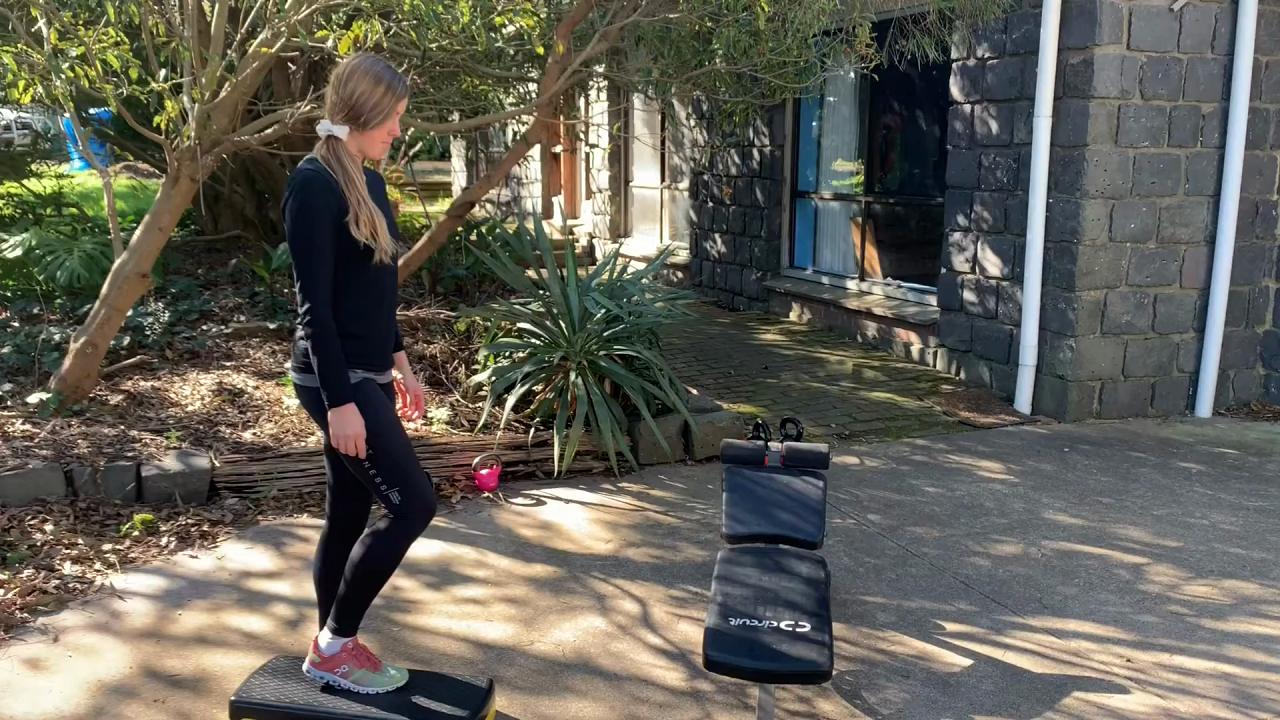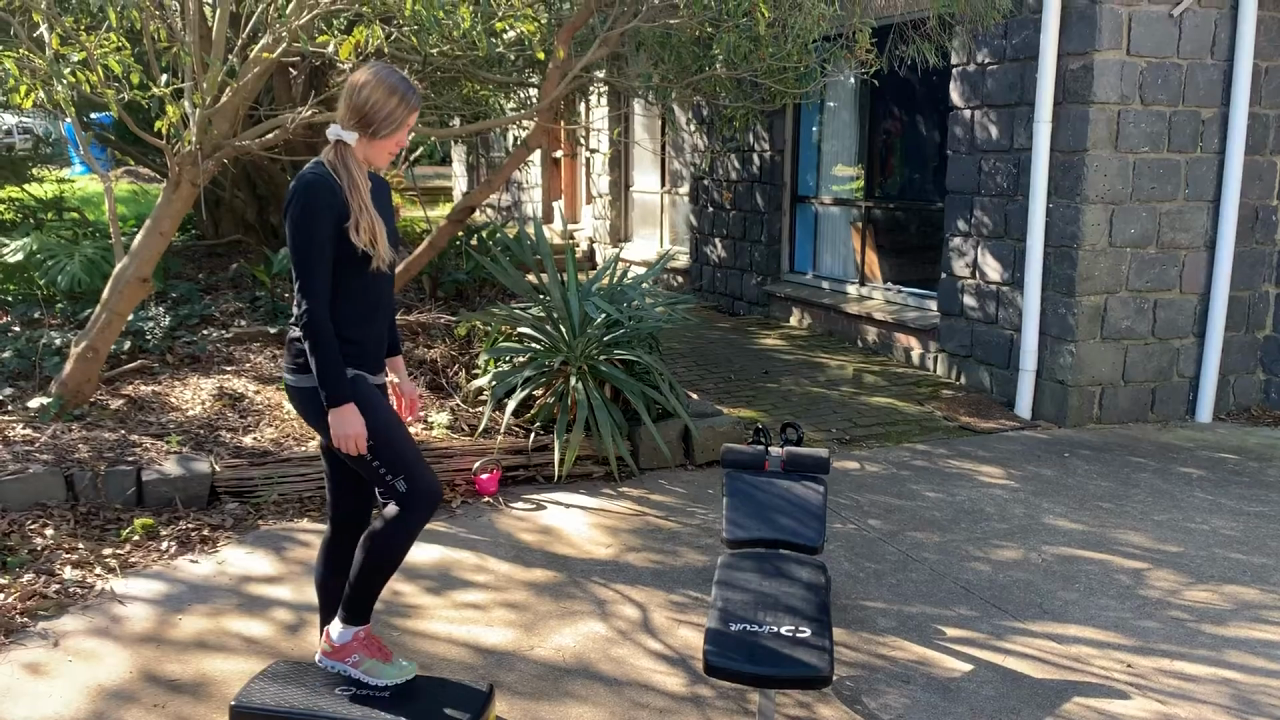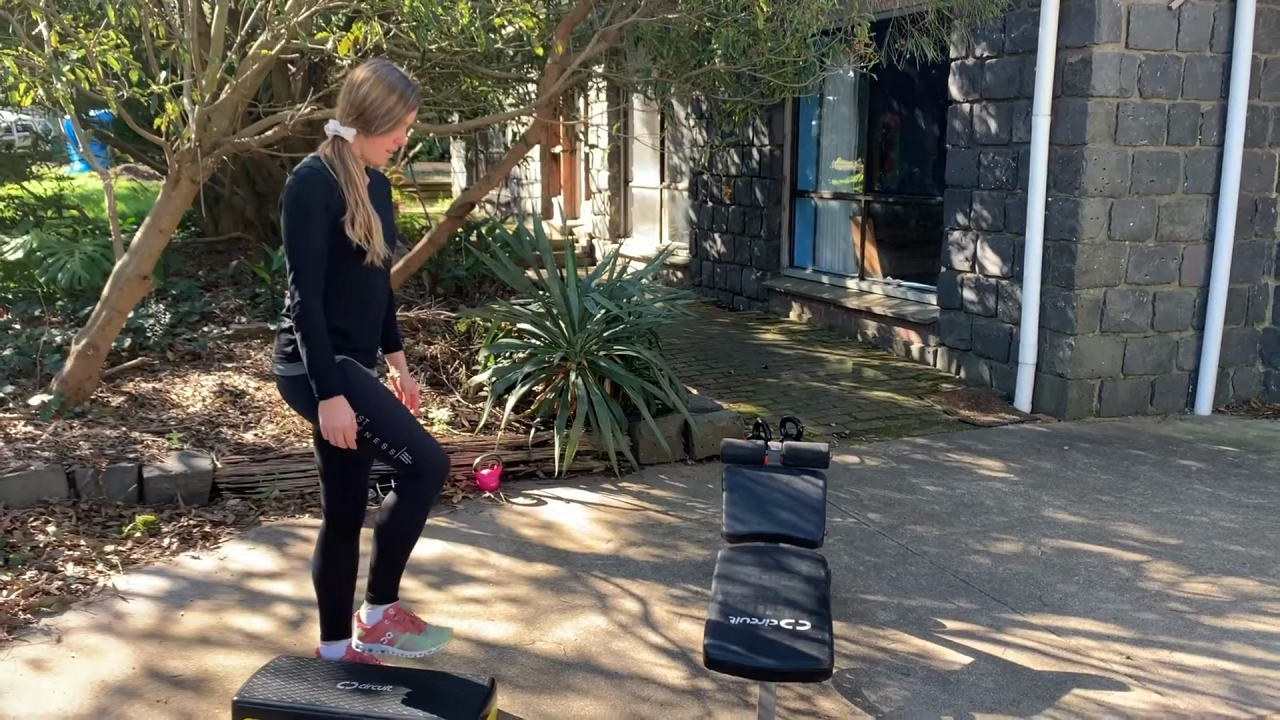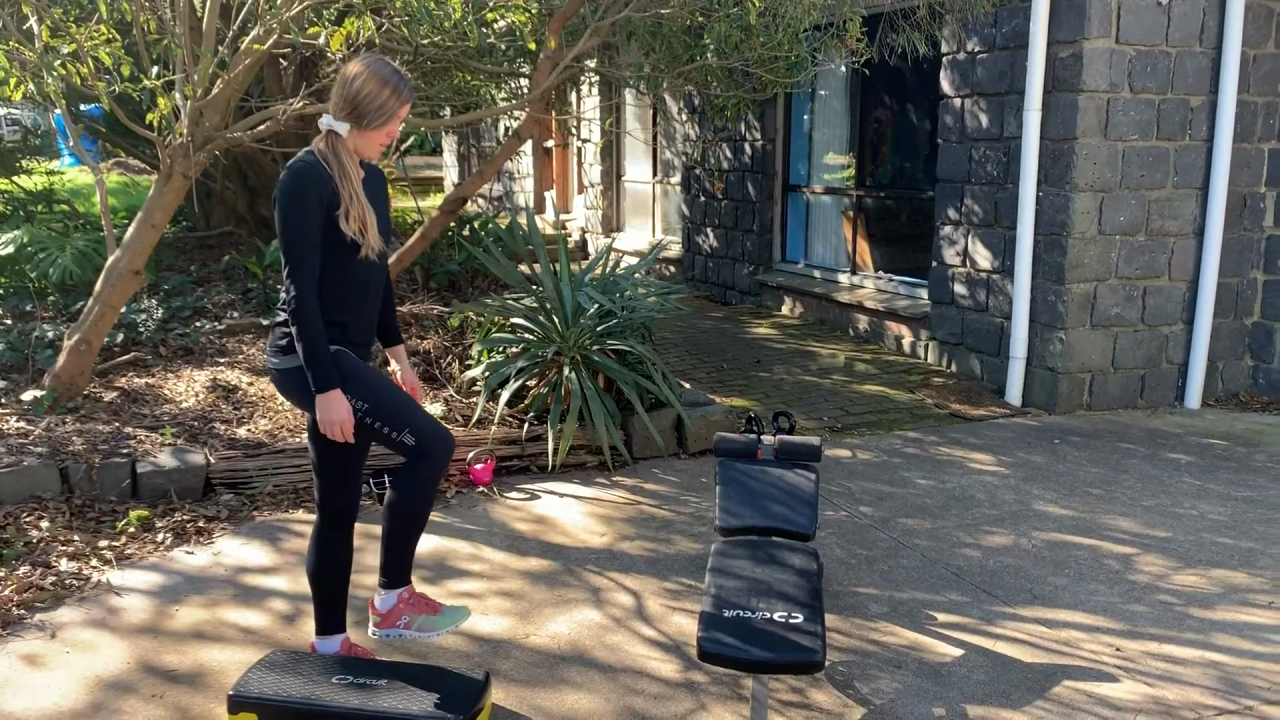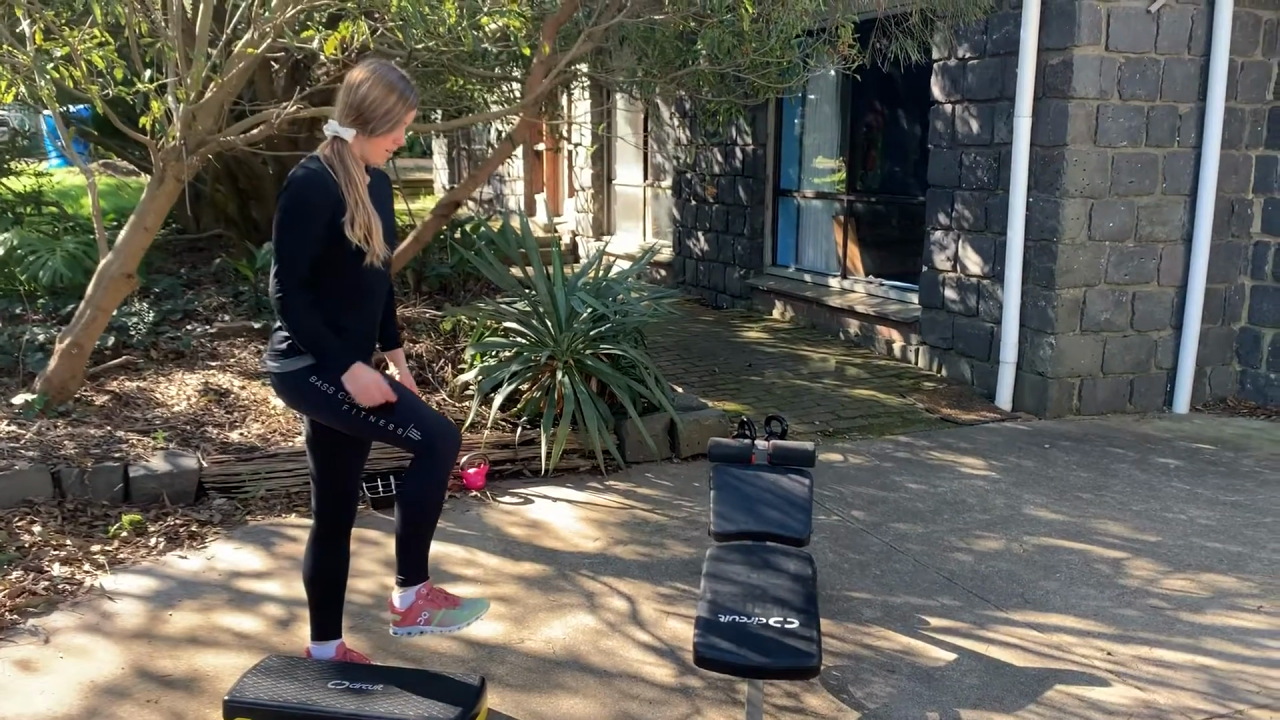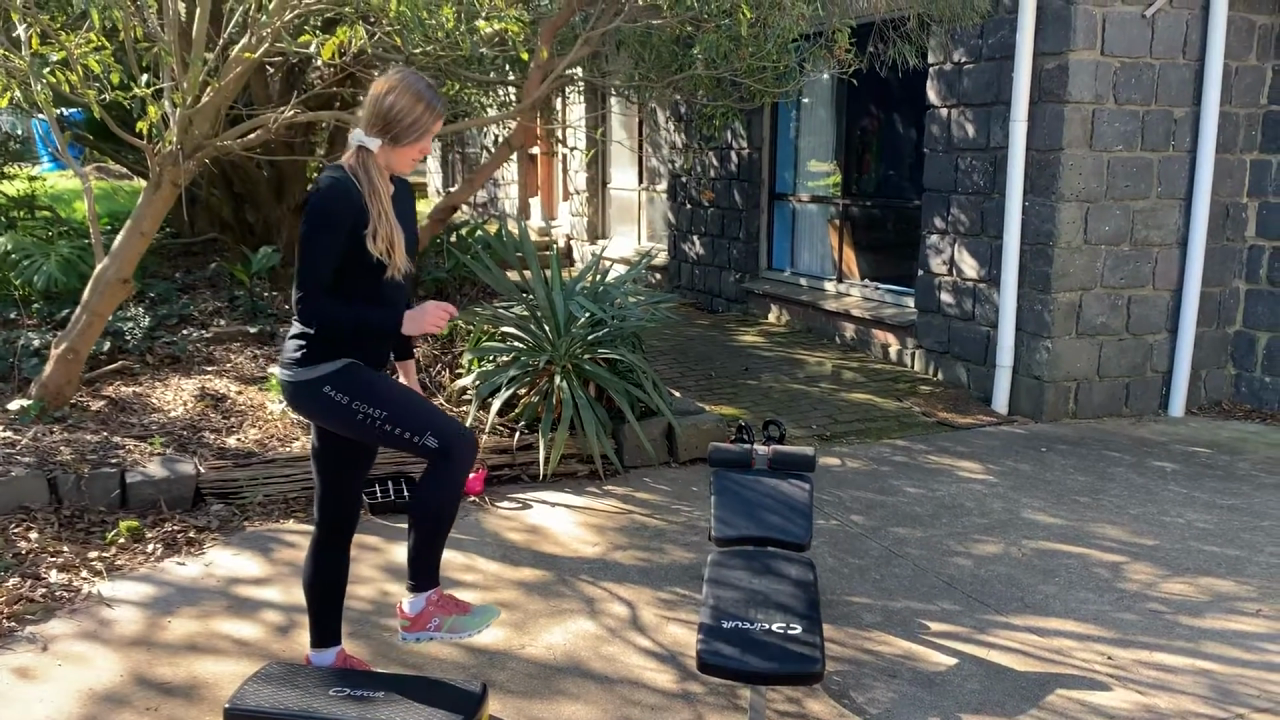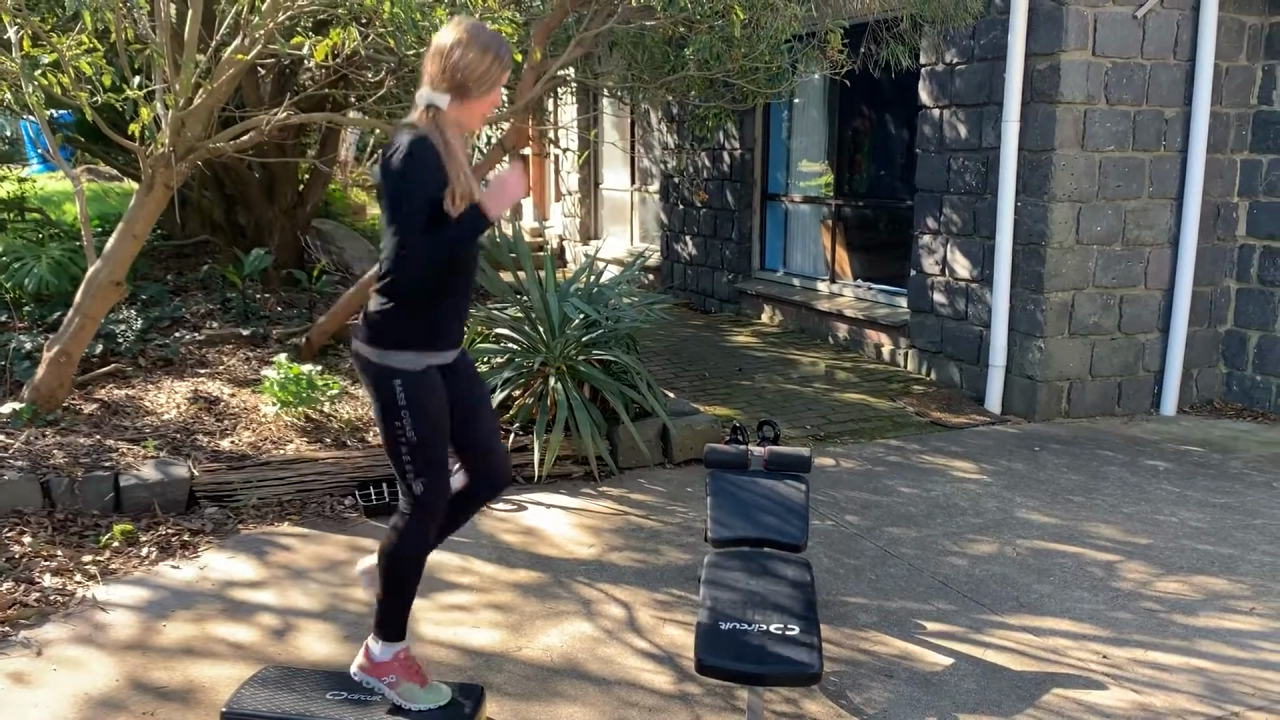
dt=0.4s
person 1, frame 1
left shoulder: (366, 181)
right shoulder: (313, 185)
right elbow: (315, 303)
left wrist: (399, 362)
right wrist: (340, 401)
left hip: (364, 372)
right hip: (335, 378)
left knee: (349, 515)
right knee: (412, 502)
left ankle: (332, 650)
right ankle: (335, 645)
person 1, frame 2
left shoulder: (374, 188)
right shoulder: (317, 188)
right elbow: (312, 304)
left wrist: (395, 366)
right wrist: (339, 401)
left hip: (360, 373)
right hip: (325, 376)
left knee: (351, 516)
right knee: (418, 492)
left ankle: (335, 653)
right ankle: (347, 632)
person 1, frame 3
left shoulder: (374, 185)
right shoulder: (312, 183)
right elbow: (305, 296)
left wrist: (396, 360)
right wrist: (329, 392)
left hip: (351, 363)
right hip: (316, 367)
left knee: (345, 509)
right knee: (426, 463)
left ankle: (337, 646)
right ankle: (378, 615)
person 1, frame 4
left shoulder: (371, 179)
right shoulder: (306, 177)
right elbow: (301, 290)
left wrist: (396, 353)
right wrist: (325, 386)
left hip: (348, 357)
right hip: (310, 359)
left knee: (339, 504)
right knee: (431, 445)
left ankle: (331, 641)
right ankle: (393, 599)
person 1, frame 5
left shoulder: (375, 183)
right shoulder: (311, 185)
right elbow: (286, 295)
left wrist: (393, 358)
right wrist: (346, 367)
left hip: (342, 363)
right hip: (309, 363)
left knee: (336, 508)
right knee: (438, 438)
left ankle: (326, 646)
right ankle: (411, 595)
person 1, frame 6
left shoulder: (397, 192)
right shoulder: (336, 196)
right elbow: (310, 304)
left wrist: (406, 364)
right wrist: (405, 322)
left hip: (355, 371)
right hip: (320, 373)
left knee: (338, 514)
right knee: (455, 445)
left ankle: (325, 653)
right ankle: (421, 601)
person 1, frame 7
left shoulder: (443, 145)
right shoulder: (412, 154)
right elbow: (408, 264)
right wrist: (486, 208)
left hip: (441, 347)
right hip: (402, 356)
left knee: (486, 477)
right knee: (425, 500)
right ankle: (383, 654)
